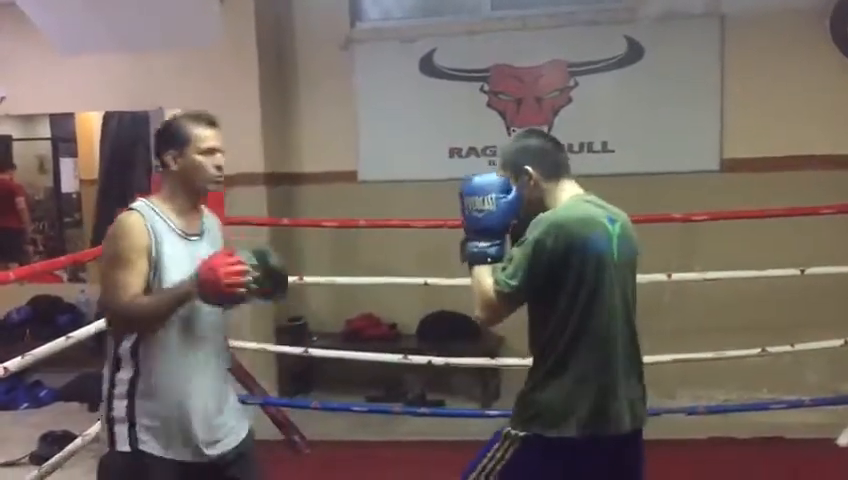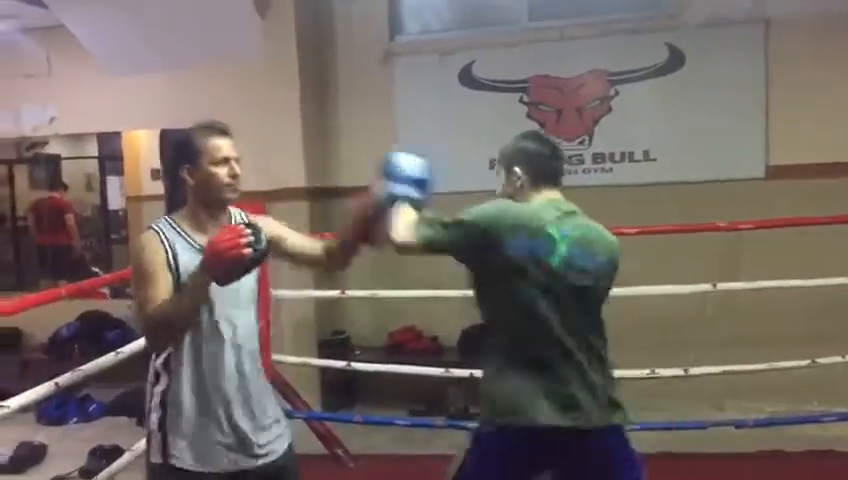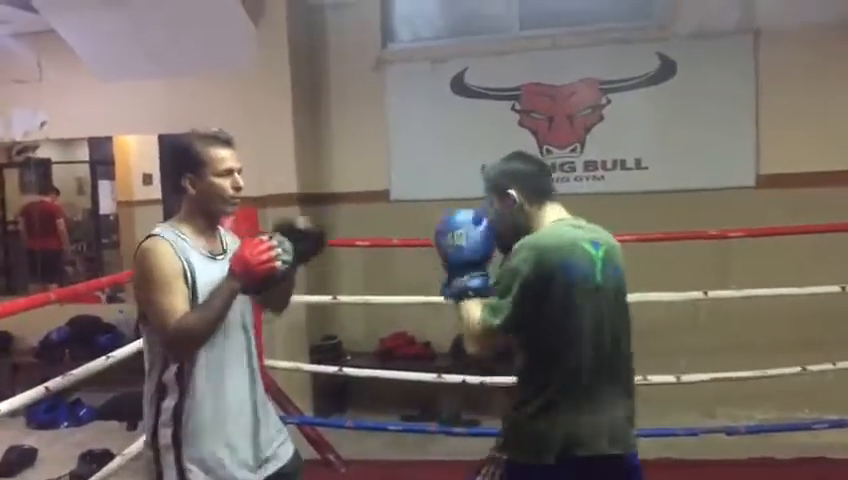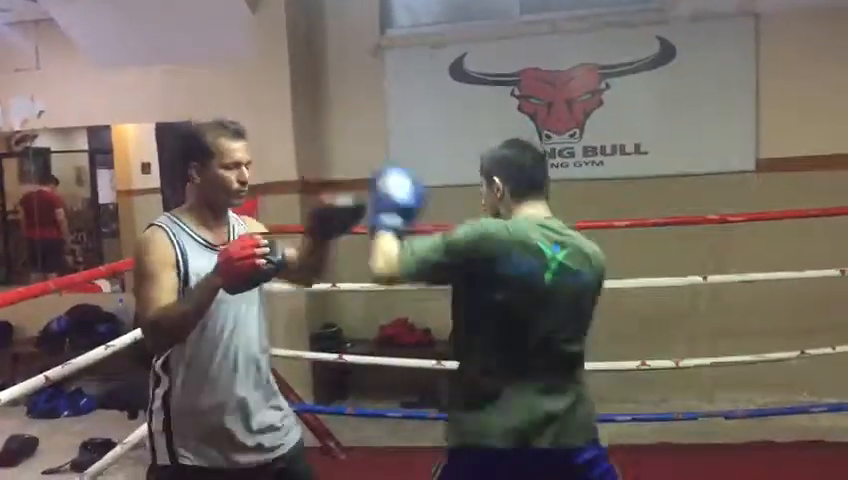
dt=0.5s
person 1, frame 1
left shoulder: (211, 222)
right shoulder: (133, 226)
right elbow: (120, 317)
left wrist: (246, 285)
right wrist: (196, 285)
right hip: (147, 419)
person 1, frame 2
left shoulder: (253, 226)
right shoulder: (156, 241)
left elbow: (329, 256)
right elbow: (156, 332)
left wrist: (367, 213)
right wrist: (208, 269)
left hip: (255, 422)
right hip: (188, 432)
person 1, frame 3
left shoulder: (230, 242)
right shoulder: (160, 250)
left elbow: (274, 302)
right elbow: (178, 341)
left wrist: (287, 262)
right wrist: (235, 279)
right hip: (193, 448)
person 1, frame 4
left shoulder: (247, 228)
right shoulder: (161, 240)
left elbow: (303, 273)
right elbow: (156, 333)
left wrist: (319, 234)
right wrist: (218, 277)
right hip: (190, 435)
person 2, frame 1
left shoulder: (553, 225)
right shoulder: (617, 221)
left elbow: (487, 310)
left wrist: (482, 240)
right wrist: (526, 232)
left hip: (559, 417)
right hip: (622, 413)
person 2, frame 2
left shoulder: (498, 221)
right shoulder: (604, 243)
left elbow: (403, 238)
left wrist: (405, 194)
left hip: (519, 417)
right hip: (594, 417)
person 2, frame 3
left shoulder: (534, 250)
right shoulder: (606, 244)
left elbow: (480, 342)
left wrist: (465, 276)
right wrist: (510, 260)
left hip: (548, 443)
right hip: (612, 436)
person 2, frame 4
left shoulder: (483, 240)
right shoulder: (590, 257)
left elbow: (386, 268)
left wrist: (387, 220)
left hip: (491, 439)
right hip: (569, 435)
